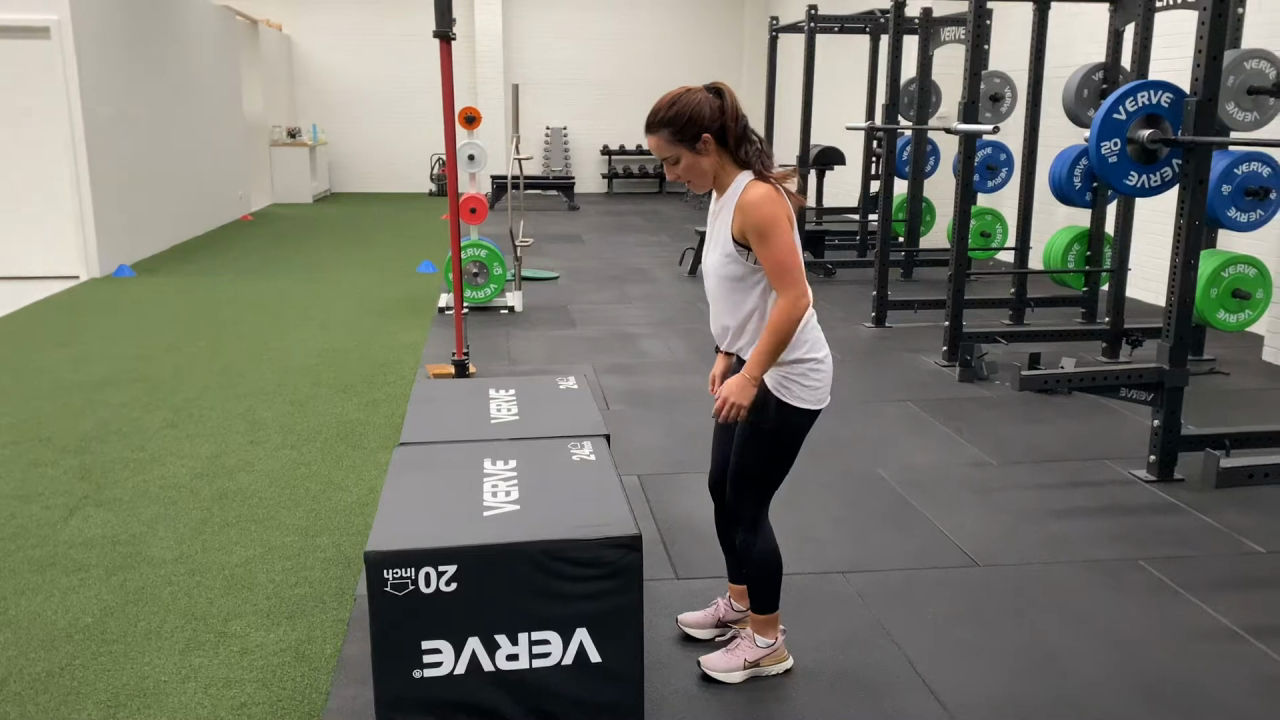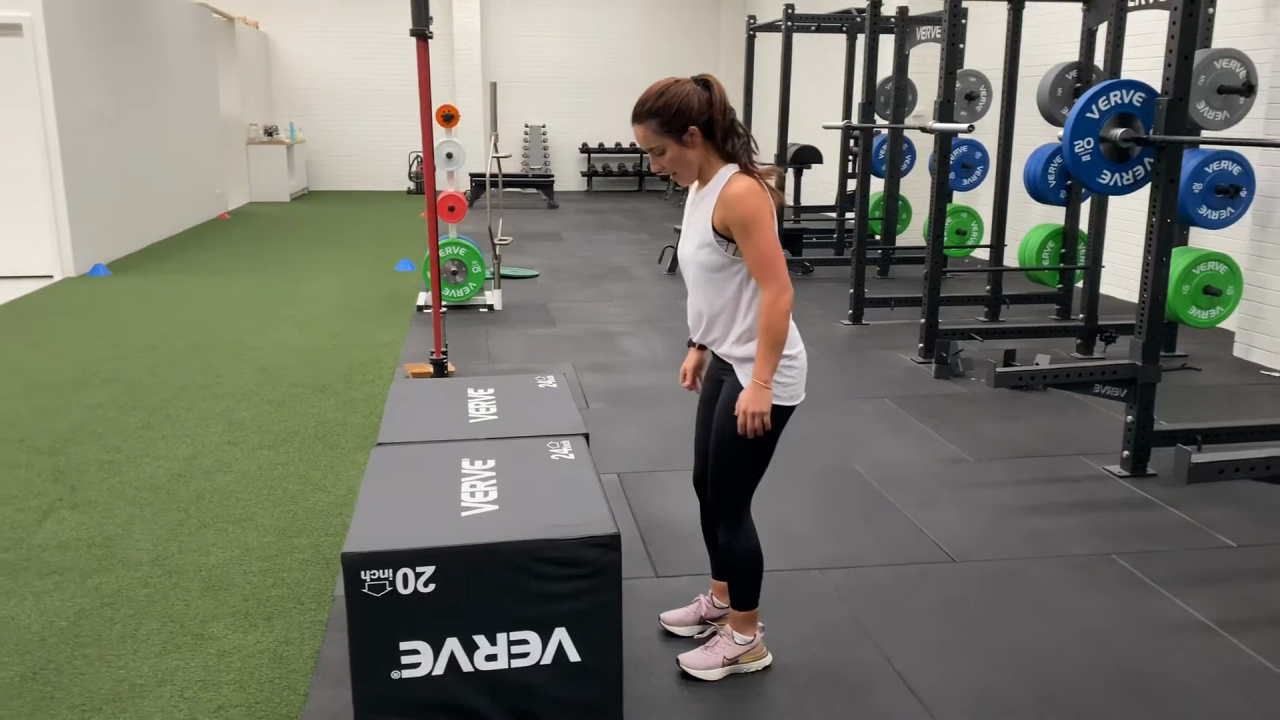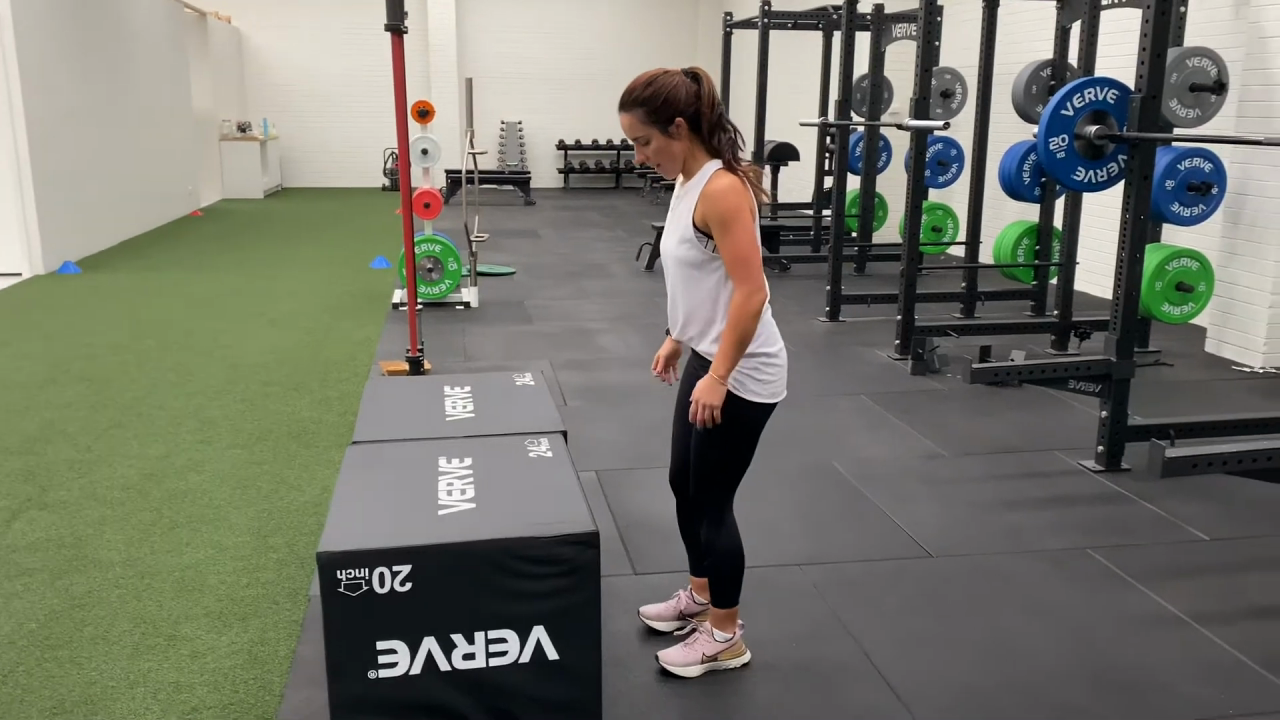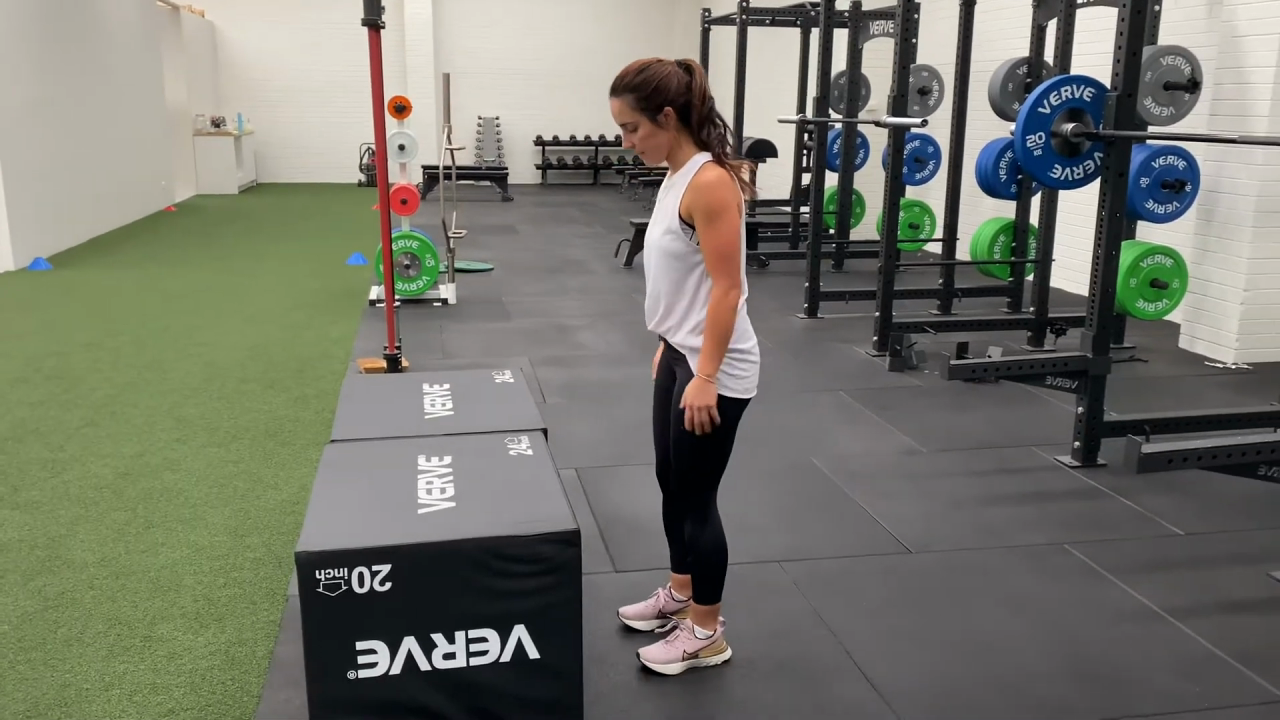
dt=0.5s
person 1, frame 1
left shoulder: (757, 200)
right shoulder: (723, 196)
left elbow: (793, 298)
left wrist: (750, 377)
right wrist: (727, 355)
left hip: (786, 378)
right hip: (753, 366)
left knee: (747, 504)
right knee: (723, 490)
left ankle: (767, 642)
right ankle: (739, 604)
person 1, frame 2
left shoulder: (740, 193)
right shoulder: (702, 189)
left elbow: (777, 292)
left wrist: (761, 385)
right wrist: (699, 347)
left hip: (758, 374)
right hip: (726, 363)
left knee: (729, 501)
right knee: (708, 488)
left ankle: (746, 639)
right ankle: (721, 601)
person 1, frame 3
left shoulder: (721, 189)
right shoulder: (688, 183)
left elbow: (750, 292)
left wrist: (719, 376)
right wrist: (676, 337)
left hip: (740, 374)
right hip: (706, 358)
left knee: (711, 499)
right knee: (683, 484)
left ankle: (724, 636)
right ankle: (699, 595)
person 1, frame 4
left shoulder: (710, 182)
right shoulder: (677, 175)
left elbow: (727, 288)
left wrist: (705, 379)
left hip: (712, 369)
right hip: (681, 355)
left knee: (696, 496)
right knee: (671, 484)
left ankle: (706, 632)
right ankle: (680, 593)
